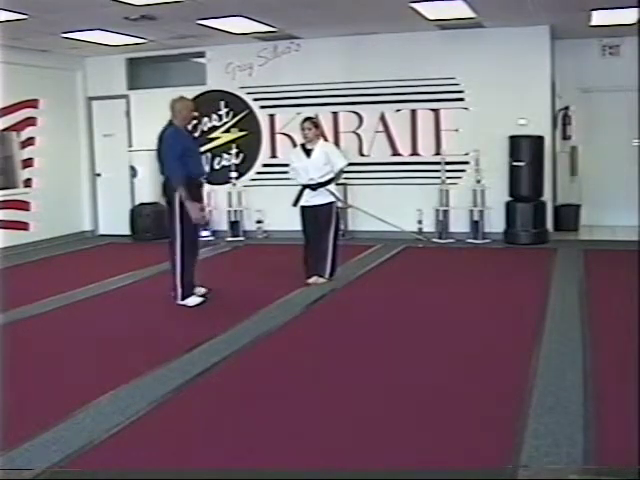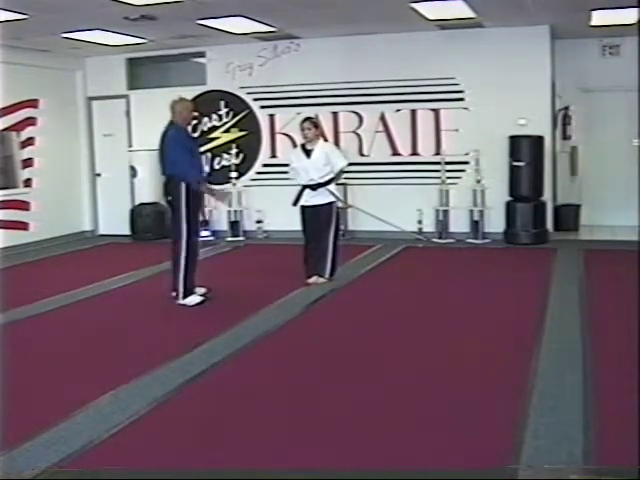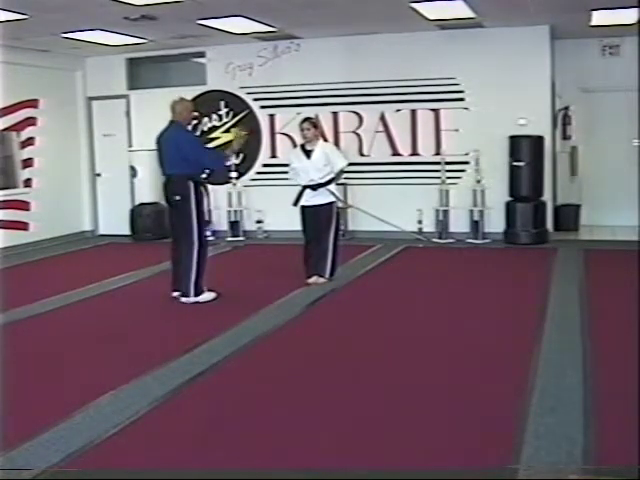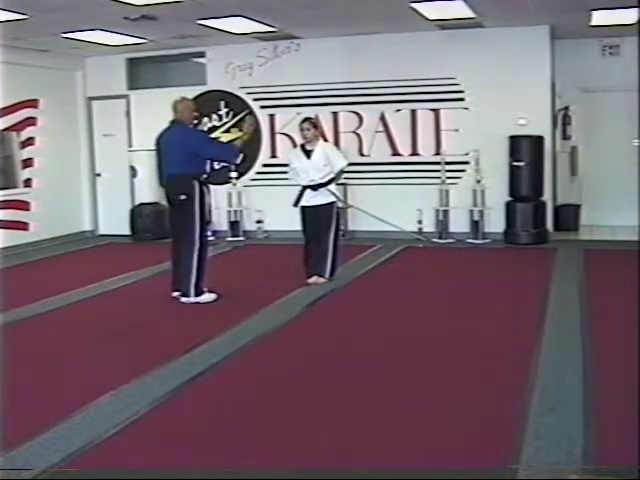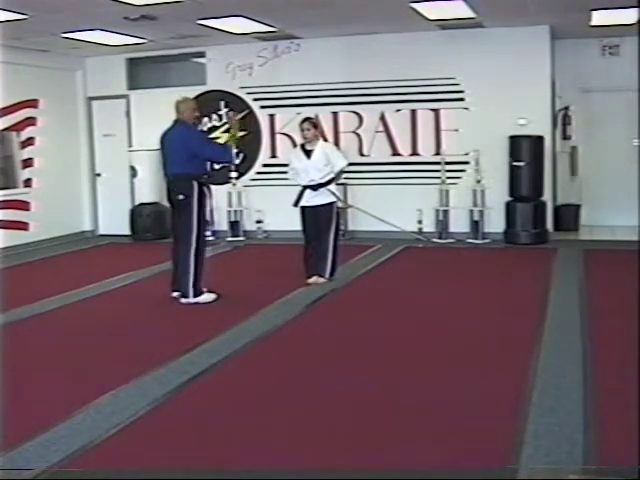
dt=0.3s
person 1, frame 1
left shoulder: (184, 134)
right shoulder: (170, 136)
right elbow: (175, 173)
left wrist: (195, 197)
right wrist: (188, 202)
left hip: (192, 189)
right hip: (180, 193)
left knee: (191, 241)
right knee: (181, 242)
left ankle: (187, 285)
right ankle: (182, 293)
person 1, frame 2
left shoulder: (177, 133)
right shoulder: (176, 135)
right elbow: (188, 168)
left wrist: (203, 189)
right wrist: (210, 191)
left hip: (184, 189)
right hip: (182, 190)
left knee: (185, 238)
right knee: (185, 241)
left ankle: (185, 286)
right ankle: (183, 293)
person 1, frame 3
left shoulder: (166, 134)
right shoulder: (183, 135)
right elbow: (207, 158)
right wrist: (233, 149)
left hip: (173, 186)
right hip: (187, 188)
left knee: (180, 238)
right knee: (194, 240)
left ankle: (179, 287)
right ankle: (192, 291)
person 1, frame 4
left shoulder: (164, 136)
right shoulder: (190, 134)
left elbow: (163, 168)
right elbow: (220, 151)
right wrist: (245, 135)
left hip: (173, 187)
right hip: (190, 188)
left knee: (180, 238)
right knee: (195, 240)
left ankle: (179, 287)
right ankle: (192, 292)
person 1, frame 5
left shoulder: (168, 134)
right shoulder: (190, 133)
right elbow: (220, 153)
left hip: (175, 187)
right hip: (190, 187)
left knee: (181, 238)
right knee: (192, 240)
left ankle: (179, 286)
right ankle: (190, 292)
person 2, frame 1
left shoulder: (327, 148)
right shoulder: (297, 152)
left elbow: (340, 168)
right elbow: (295, 173)
left wrist: (329, 183)
right wrist: (305, 184)
left hip: (325, 196)
right hip: (307, 197)
left knee: (326, 236)
right knee: (310, 237)
left ankle: (323, 272)
right ankle: (313, 272)
person 2, frame 2
left shoulder: (327, 148)
right shoulder: (297, 152)
left elbow: (340, 168)
right elbow: (294, 173)
left wrist: (329, 183)
right wrist: (305, 183)
left hip: (325, 196)
right hip: (307, 197)
left knee: (326, 236)
right knee: (310, 237)
left ankle: (323, 272)
right ankle: (313, 272)
person 2, frame 3
left shoulder: (327, 148)
right shoulder: (296, 153)
left elbow: (340, 168)
right elbow: (294, 173)
left wrist: (329, 183)
right wrist: (305, 184)
left hip: (326, 196)
right hip: (307, 197)
left knee: (326, 236)
right knee: (310, 237)
left ankle: (323, 272)
right ankle: (313, 272)
person 2, frame 4
left shoulder: (327, 148)
right shoulder: (296, 153)
left elbow: (340, 168)
right elbow: (294, 173)
left wrist: (329, 183)
right wrist: (305, 184)
left hip: (326, 196)
right hip: (307, 198)
left knee: (326, 236)
right knee: (310, 237)
left ankle: (323, 272)
right ankle: (313, 272)
person 2, frame 5
left shoulder: (327, 148)
right shoulder: (296, 153)
left elbow: (340, 168)
right elbow: (294, 173)
left wrist: (330, 183)
right wrist: (305, 183)
left hip: (326, 196)
right hip: (307, 197)
left knee: (326, 236)
right knee: (310, 237)
left ankle: (323, 272)
right ankle: (313, 272)
